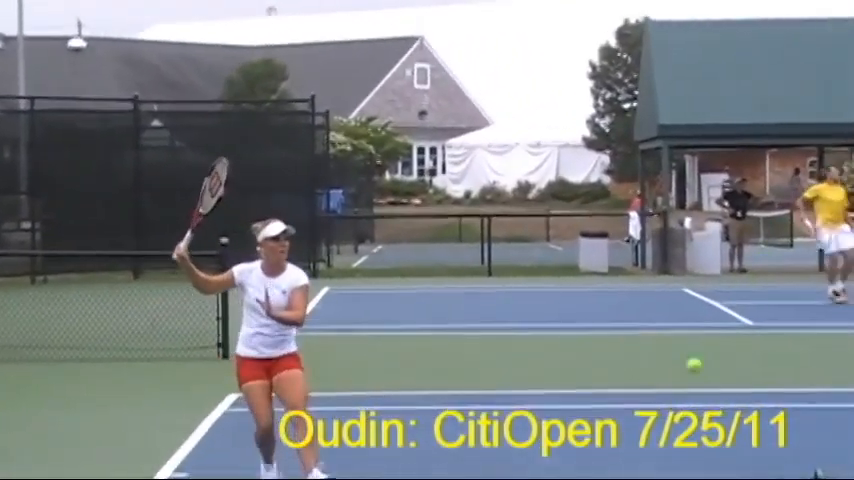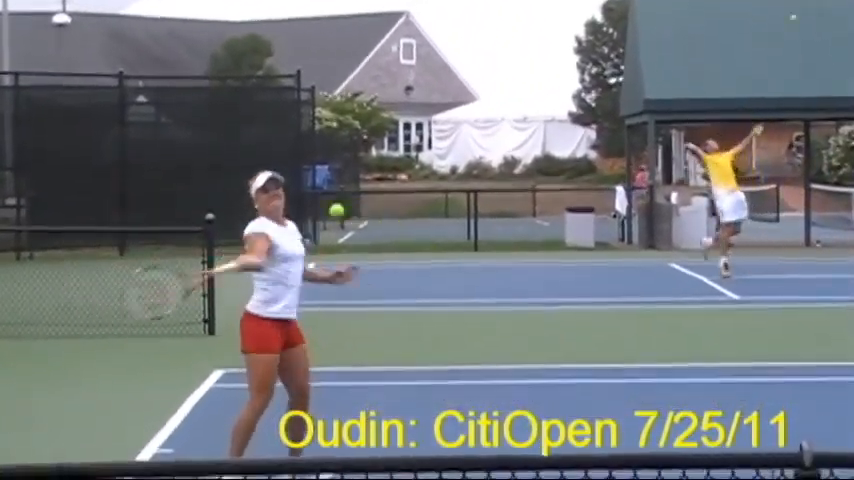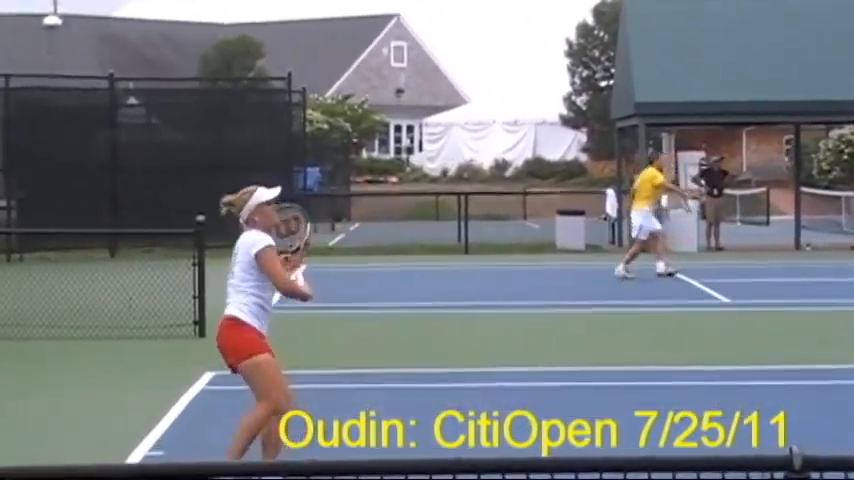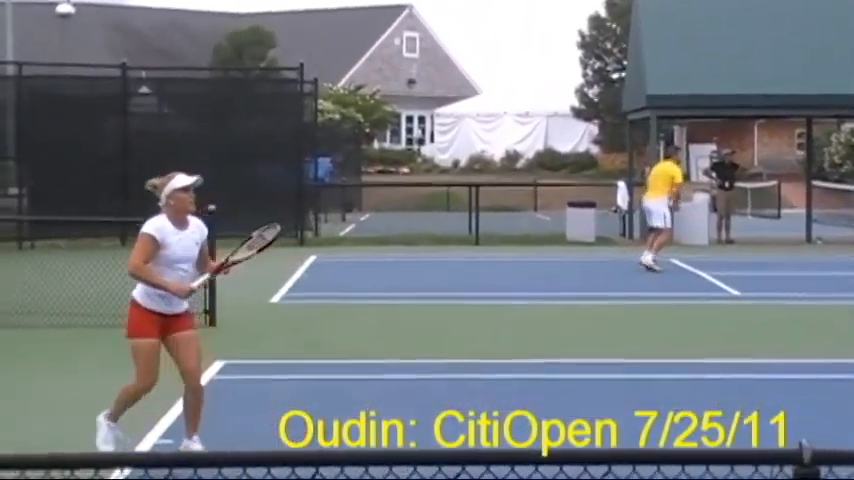
dt=0.7s
person 1, frame 1
left shoulder: (297, 277)
right shoulder: (245, 272)
left elbow: (299, 317)
right elbow: (207, 286)
left wrist: (274, 314)
right wrist: (186, 264)
left hip: (285, 357)
right hip: (250, 358)
left knee: (299, 411)
right knee: (265, 424)
person 1, frame 2
left shoulder: (290, 228)
right shoulder: (259, 228)
right elbow: (256, 260)
left wrist: (328, 277)
right wrist: (236, 264)
left hip: (287, 321)
right hip: (264, 322)
left knee: (301, 396)
right knee: (260, 401)
person 1, frame 3
left shoulder: (250, 241)
right shoulder: (260, 241)
right elbow: (285, 286)
left wrist: (289, 268)
right wrist: (303, 289)
left hip: (244, 332)
right hip: (241, 331)
left knee: (284, 405)
right knee: (272, 403)
person 1, frame 4
left shoulder: (198, 227)
right shoulder: (155, 227)
left elbow: (202, 266)
right elbow: (136, 267)
left wrist: (216, 268)
right wrist: (171, 286)
left hip: (180, 314)
right hip: (146, 310)
left knee: (193, 377)
right knee: (145, 382)
left ankle: (192, 439)
right ankle: (109, 420)
person 2, frame 1
left shoulder: (842, 191)
right shoulder: (818, 188)
right elbow: (800, 201)
right wrist: (805, 217)
left hip: (841, 227)
right hip: (825, 229)
right knee: (833, 259)
left ankle: (840, 286)
right ankle: (832, 289)
person 2, frame 2
left shoulder: (725, 156)
right shoulder: (708, 158)
left elbow: (741, 146)
right elbow: (696, 151)
left wrist: (753, 134)
right wrist: (691, 147)
left hip: (735, 194)
right hip: (722, 195)
left knee: (736, 228)
right knee: (727, 229)
left ankle: (711, 241)
right ankle: (724, 261)
person 2, frame 3
left shoulder: (644, 174)
right shoulder: (653, 174)
left elbow: (633, 191)
right elbow: (669, 186)
right wrist: (683, 194)
left hip: (645, 211)
right hip: (643, 212)
left knee: (657, 236)
right knee: (640, 244)
left ankle: (661, 266)
right ankle: (622, 268)
person 2, frame 4
left shoulder: (657, 166)
right shoulder: (676, 169)
right elbow: (677, 191)
right wrist: (676, 204)
left hip: (647, 200)
right hip: (659, 202)
left knee: (655, 231)
right knee: (665, 233)
left ankle: (647, 255)
right ankle: (649, 258)
